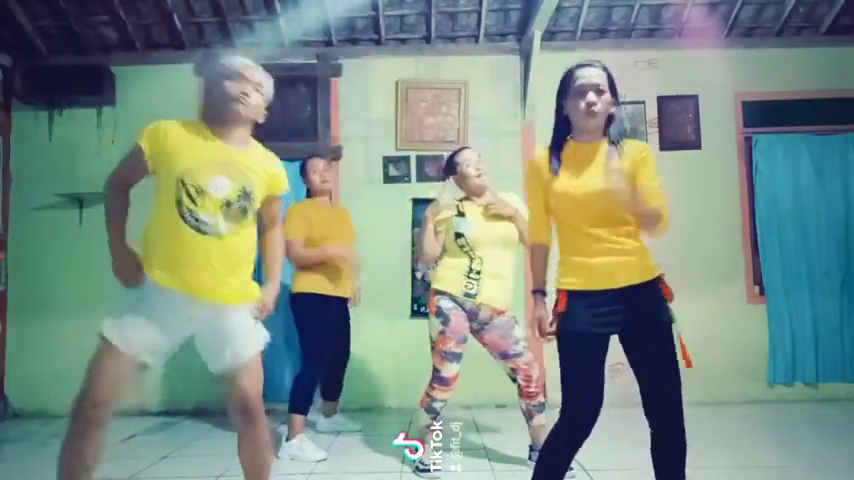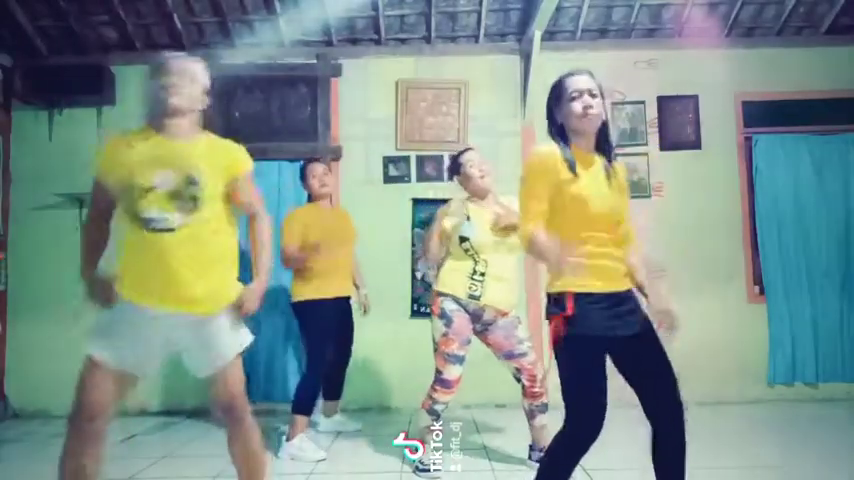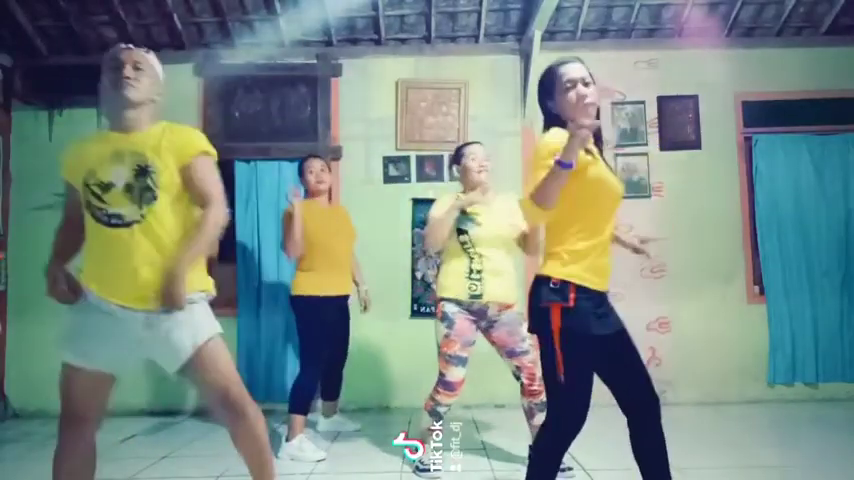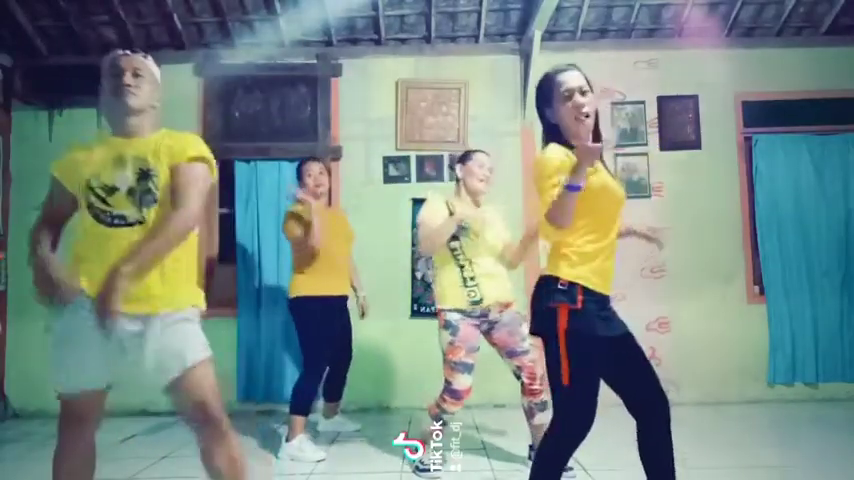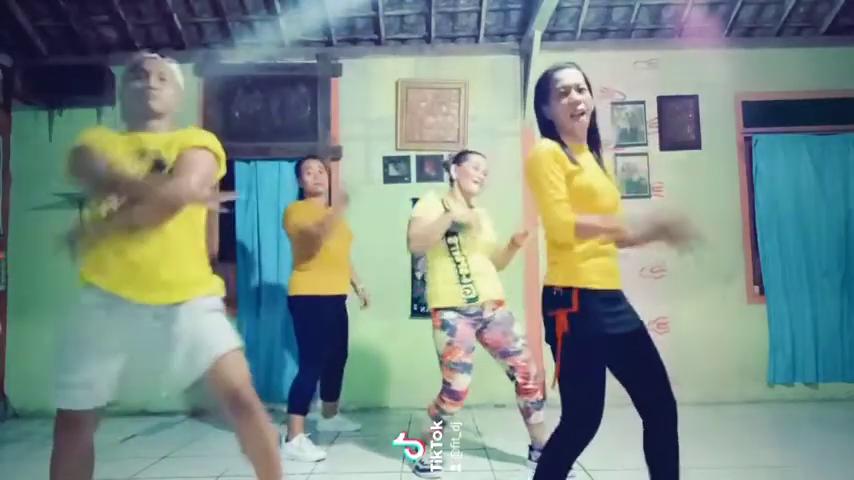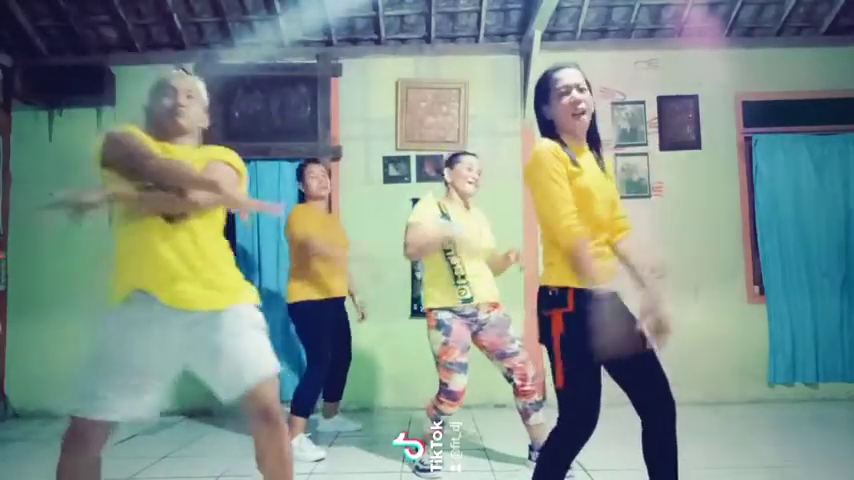
dt=0.2s
person 1, frame 1
left shoulder: (269, 168)
right shoulder: (166, 136)
left elbow: (271, 228)
right elbow: (117, 186)
left wrist: (273, 284)
right wrist: (119, 248)
left hip: (231, 303)
right hip: (159, 290)
left knee: (249, 409)
right knee: (92, 404)
person 1, frame 2
left shoulder: (226, 154)
right shoulder: (118, 152)
left elbow: (258, 217)
right elbow: (98, 216)
left wrist: (259, 280)
right wrist: (89, 270)
left hip: (209, 307)
right hip: (136, 304)
left knee: (234, 408)
right knee: (87, 416)
person 1, frame 3
left shoulder: (184, 141)
right shoulder: (80, 154)
left elbow: (216, 208)
left wrist: (181, 269)
right wrist: (56, 265)
left hip: (175, 301)
right hip: (100, 303)
left knee: (231, 398)
right knee: (76, 419)
person 1, frame 4
left shoulder: (183, 147)
right shoulder: (78, 159)
left elbow: (187, 213)
right elbow: (48, 221)
left wrist: (124, 275)
right wrist: (43, 259)
left hip: (165, 309)
right hip: (88, 305)
left knee: (207, 414)
right knee: (76, 423)
person 1, frame 5
left shoulder: (197, 142)
right shoulder: (96, 141)
left elbow: (179, 189)
right elbow: (99, 178)
left wrist: (94, 230)
left hip: (187, 299)
right hip: (108, 299)
left knee: (243, 401)
right knee: (73, 421)
person 1, frame 6
left shoulder: (222, 158)
right shoulder: (126, 141)
left elbow: (197, 198)
right elbow: (149, 167)
left wrist: (110, 196)
right wrist: (226, 195)
left hip: (224, 307)
right hip: (147, 306)
left knee: (268, 413)
right knee: (85, 431)
person 2, frame 1
left shoulder: (635, 152)
right shoulder: (544, 162)
left elbow: (657, 223)
right elbow: (539, 236)
left wrist: (626, 196)
right wrist: (539, 296)
left hip: (640, 292)
right hip: (580, 299)
left knee: (666, 409)
right knee: (578, 415)
person 2, frame 2
left shoulder: (612, 168)
right shoulder: (546, 157)
left elbow: (623, 241)
right elbow: (531, 229)
left wrist: (652, 293)
right wrist: (558, 257)
left hip: (623, 302)
right hip: (577, 303)
left knee: (668, 410)
right knee: (584, 421)
person 2, frame 3
left shoulder: (591, 151)
right shoulder: (557, 142)
right elbow: (537, 210)
left wrist: (623, 238)
right wrist: (569, 152)
left hip: (595, 298)
right hip: (564, 293)
left knee: (644, 404)
right knee: (567, 415)
person 2, frame 4
left shoulder: (590, 157)
right shoulder: (556, 156)
right elbow: (554, 228)
left wrist: (629, 230)
right wrist: (576, 174)
left hip: (595, 302)
right hip: (569, 297)
left knee: (653, 406)
right knee: (574, 419)
person 2, frame 5
left shoulder: (593, 156)
right shoulder: (546, 153)
right elbow: (562, 227)
left wrist: (657, 231)
right wrist: (637, 223)
left hip: (610, 299)
right hip: (574, 300)
left knee: (660, 405)
right knee: (581, 419)
person 2, frame 6
left shoulder: (596, 159)
right shoulder: (546, 153)
left elbow: (619, 233)
right elbow: (566, 230)
left wrist: (650, 290)
right wrist: (601, 295)
left hip: (605, 299)
right hip: (569, 301)
left knee: (659, 405)
right knee: (578, 419)
person 3, frame 1
left shoulder: (511, 202)
right shoulder: (451, 210)
right elbow: (428, 257)
left wrist: (515, 214)
right wrist: (429, 217)
left hip: (494, 309)
right hip: (451, 301)
left knee: (529, 373)
right knee: (444, 377)
left ankle: (542, 447)
right ankle: (425, 450)
person 3, frame 2
left shoulder: (513, 206)
right shoulder: (456, 212)
right elbow: (433, 257)
left wrist: (521, 223)
right wrist: (437, 221)
left hip: (498, 311)
right hip: (454, 303)
left knee: (532, 373)
right knee: (446, 380)
left ankle: (541, 448)
right ankle: (423, 450)
person 3, frame 3
left shoulder: (507, 202)
right shoulder: (449, 203)
left elbow: (532, 248)
right elbow: (431, 244)
left wrist: (535, 226)
right wrist: (455, 207)
left hip: (502, 306)
right hip: (458, 304)
left knee: (532, 372)
right knee: (450, 380)
right ankle: (425, 449)
person 3, frame 4
left shoulder: (491, 214)
right shoulder: (437, 206)
left elbow: (509, 261)
right elbow: (425, 246)
left wrist: (529, 239)
right wrist: (457, 218)
left hip: (500, 308)
right hip: (458, 312)
left knee: (532, 373)
right knee: (458, 387)
left ankle: (541, 447)
right ankle: (425, 449)
person 3, frame 5
left shoulder: (481, 215)
right shoulder: (431, 204)
right elbow: (415, 243)
left wrist: (514, 245)
right wrist: (451, 216)
left hip: (492, 307)
right hip: (452, 311)
left knee: (528, 372)
right knee: (456, 388)
left ankle: (540, 446)
right ankle: (425, 450)
person 3, frame 6
left shoulder: (479, 217)
right shoulder: (429, 207)
right elbow: (411, 249)
left wrist: (507, 258)
right wrist: (447, 236)
left hip: (487, 309)
right hip: (447, 312)
left knee: (525, 374)
right knee: (453, 388)
left ankle: (540, 447)
right ankle: (425, 450)
person 4, frame 1
left shoulder: (342, 212)
right shoulder: (299, 210)
right elbow: (294, 254)
left wrist: (355, 280)
right wrist: (332, 251)
left hip: (338, 296)
right hip: (310, 295)
left knee: (340, 357)
right knee: (314, 361)
left ankle: (330, 416)
right ankle: (294, 439)
person 4, frame 2
left shoulder: (342, 215)
right shoulder: (298, 216)
right elbow: (288, 259)
left wrist: (361, 288)
right wrist: (314, 249)
left hip: (341, 298)
right hip: (312, 299)
left knee: (341, 357)
right knee: (318, 362)
left ankle: (330, 416)
right ankle: (295, 438)
person 4, frame 3
left shoulder: (341, 212)
right shoulder: (296, 211)
right elbow: (292, 252)
left wrist: (361, 286)
right wrist: (297, 211)
left hip: (338, 296)
right hip: (310, 296)
left knee: (337, 358)
right knee: (313, 362)
left ankle: (329, 416)
right ankle: (294, 438)
person 4, frame 4
left shoulder: (338, 215)
right shoulder: (295, 213)
right elbow: (314, 247)
left wrist: (359, 291)
right wrist: (311, 207)
left hip: (337, 298)
right hip: (309, 298)
left knee: (342, 358)
right knee: (315, 364)
left ankle: (330, 417)
right ankle: (294, 439)
person 4, frame 5
left shoulder: (333, 212)
right shoulder: (296, 210)
right elbow: (317, 236)
left wrist: (358, 284)
right wrist: (338, 208)
left hip: (335, 296)
right hip: (308, 296)
left knee: (337, 358)
right knee: (312, 363)
left ankle: (330, 416)
right ankle: (294, 439)
person 4, frame 6
left shoulder: (331, 219)
right shoulder: (299, 215)
right elbow: (315, 248)
left wrist: (355, 295)
left hip: (333, 300)
right hip: (307, 300)
left knee: (341, 358)
right knee: (319, 364)
left ankle: (330, 416)
right ankle: (295, 438)
